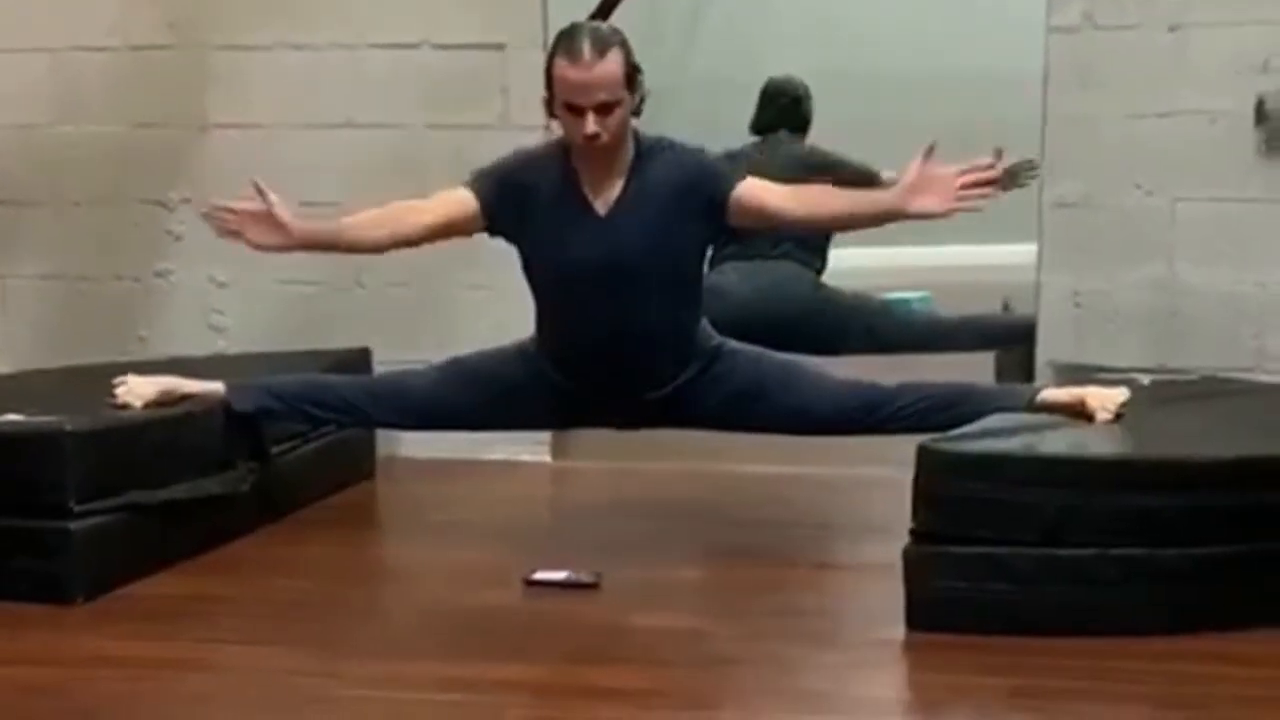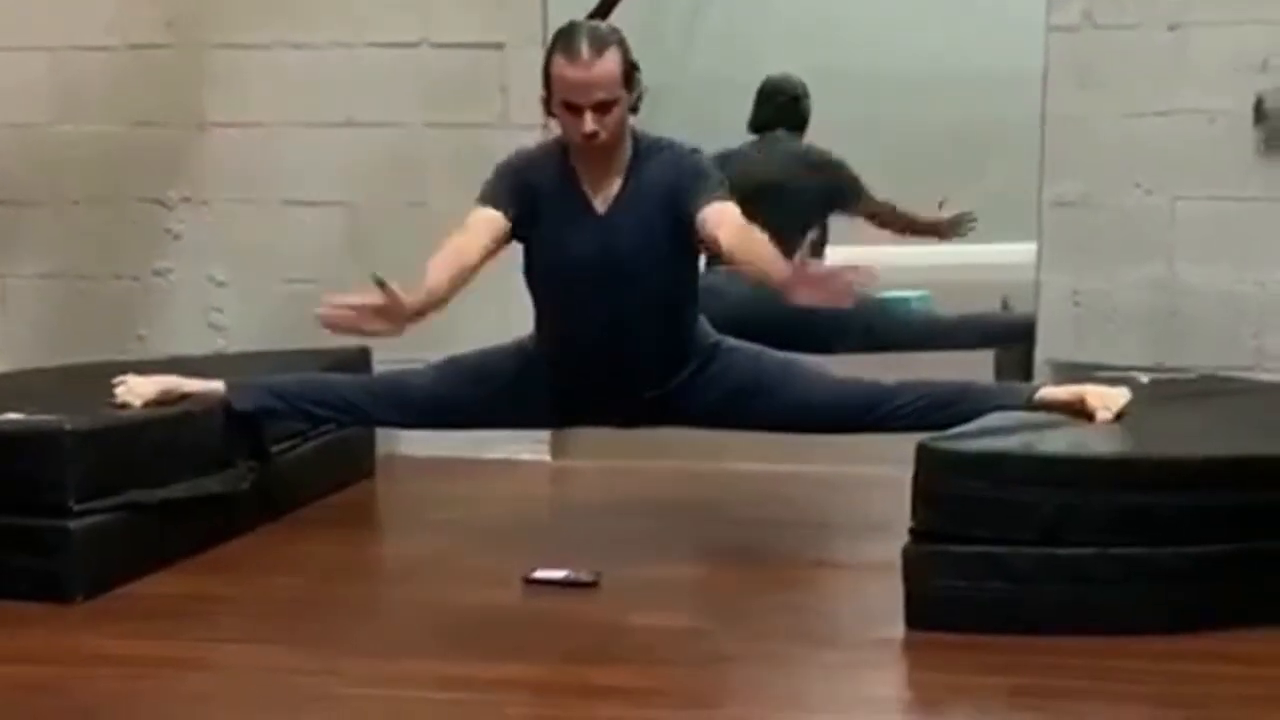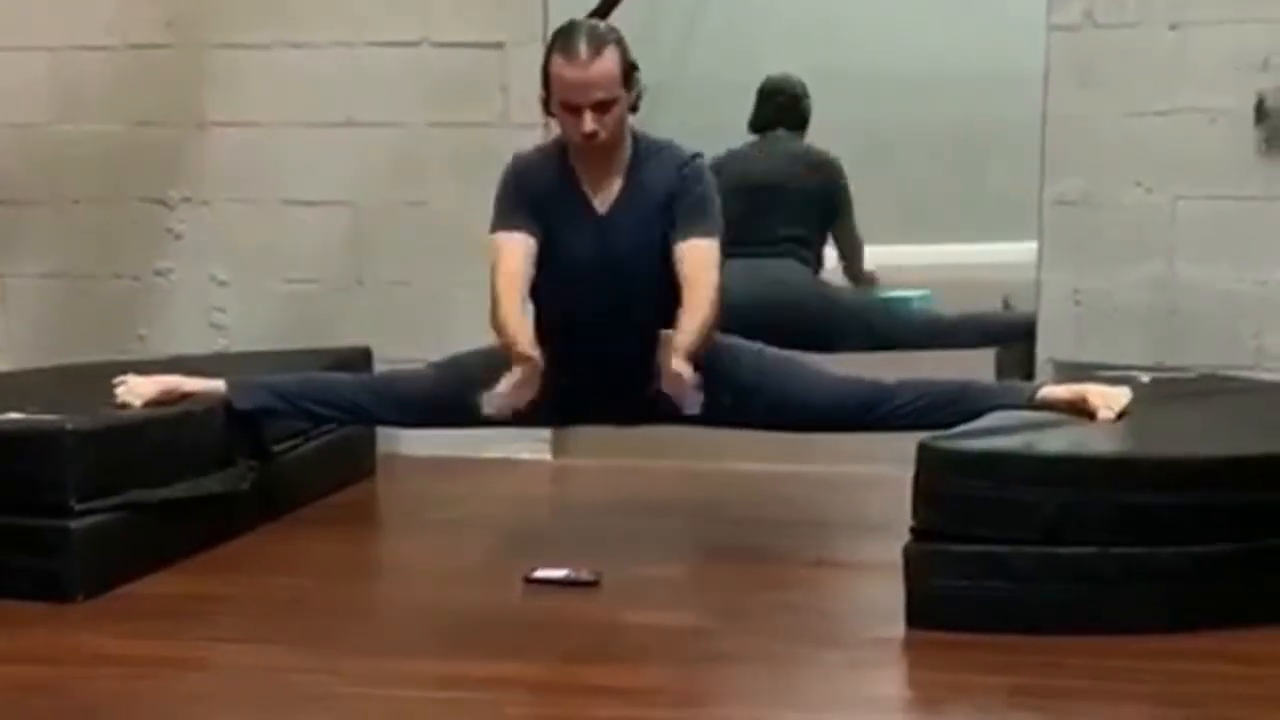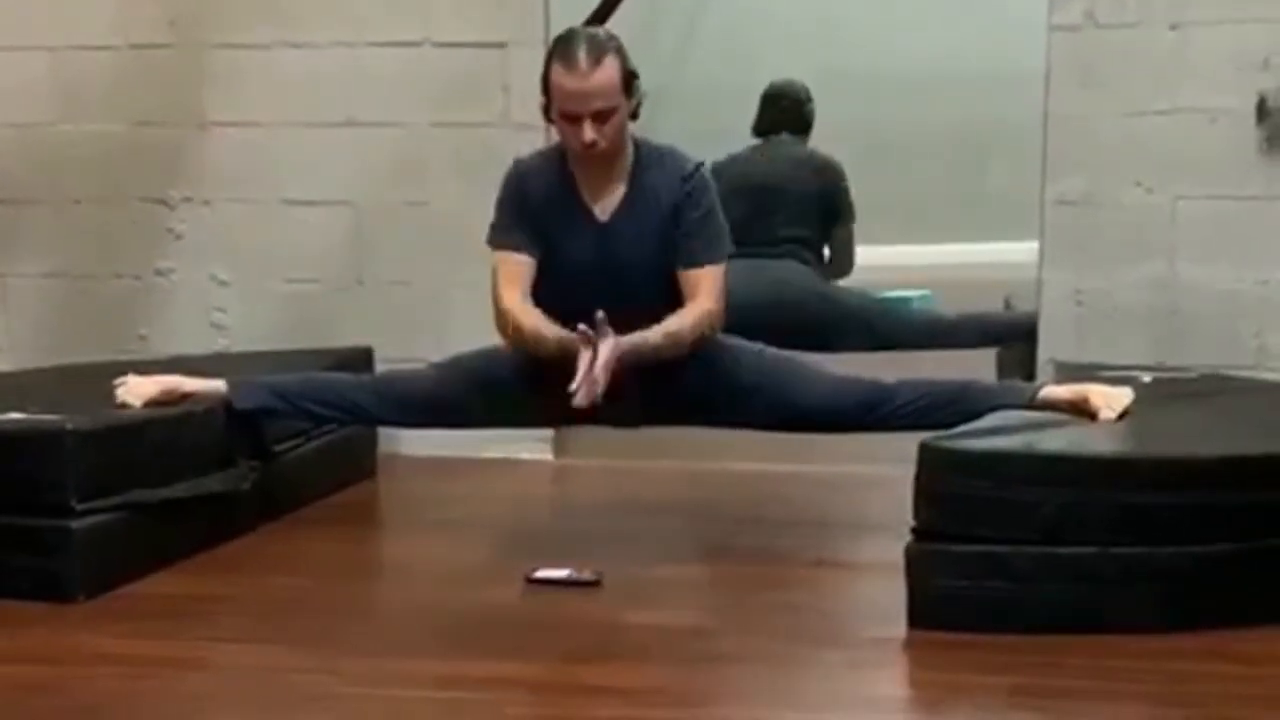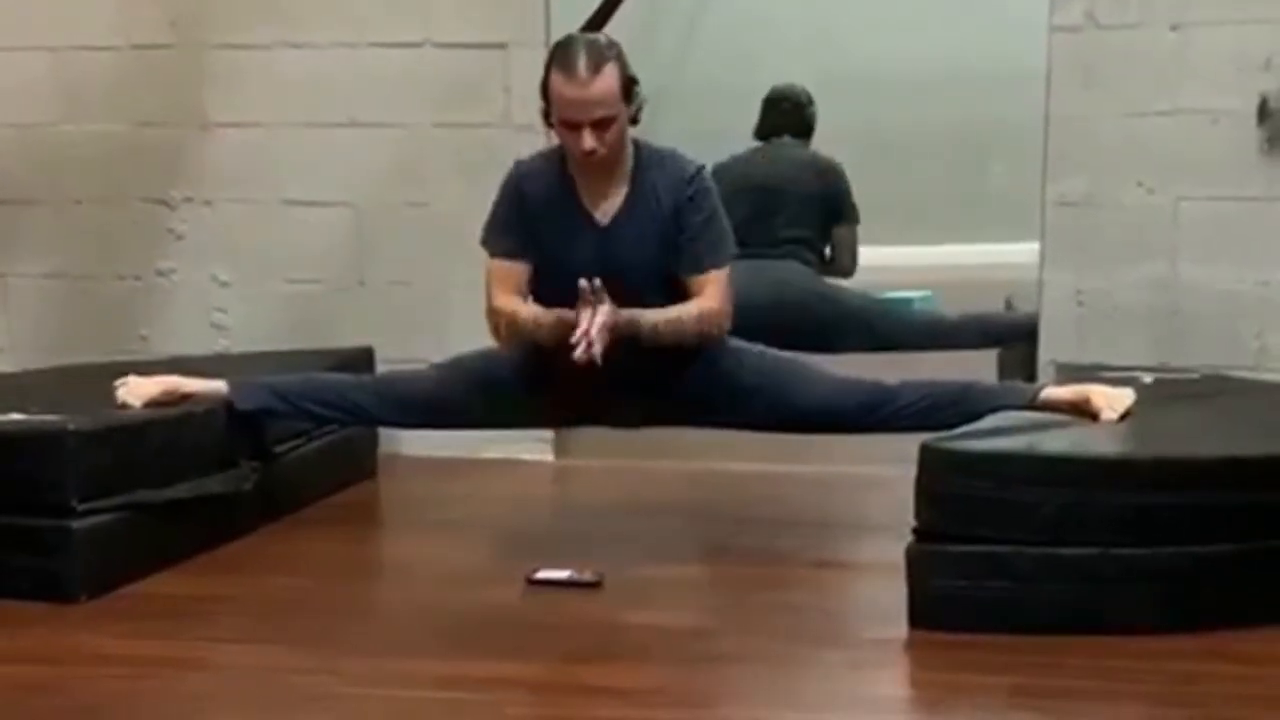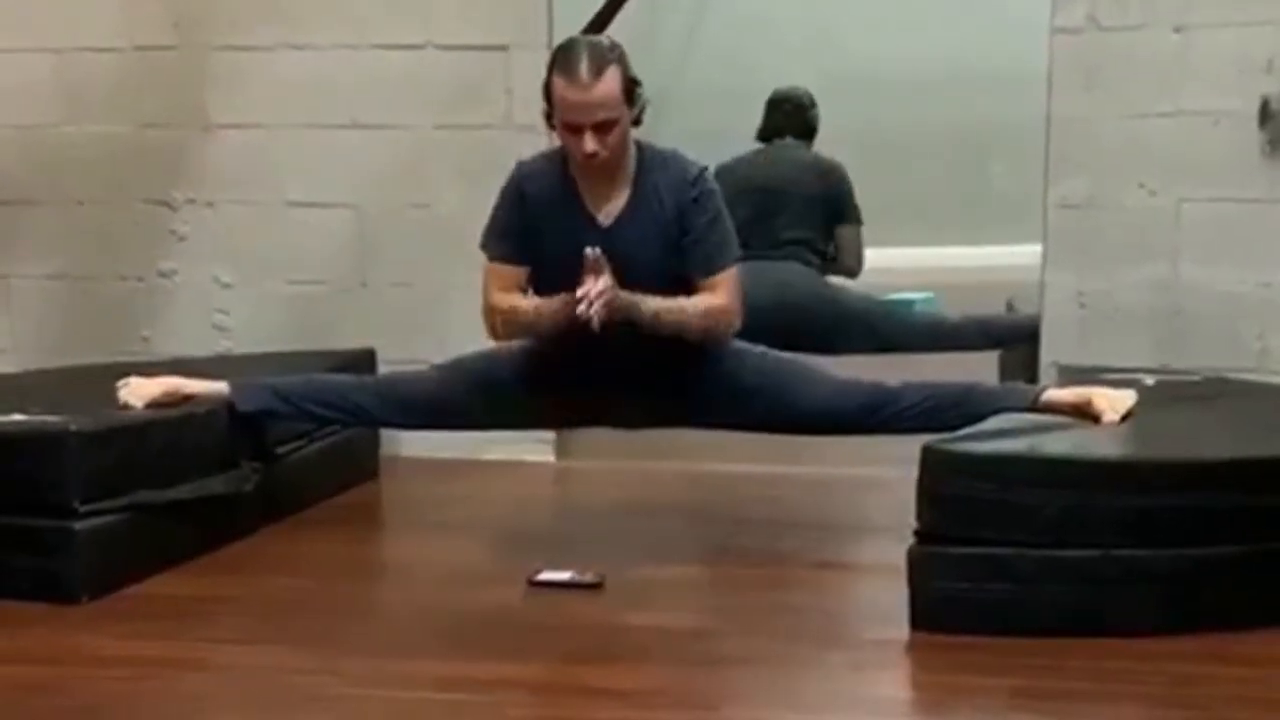
dt=0.2s
person 1, frame 1
left shoulder: (685, 174)
right shoulder: (524, 180)
left elbow: (793, 202)
right elbow: (418, 217)
left wrist: (901, 201)
right wrist: (301, 233)
left hip: (686, 378)
right hip: (558, 381)
left knee: (864, 406)
right knee: (389, 399)
person 1, frame 2
left shoulder: (679, 171)
right shoulder: (526, 176)
left elbow: (734, 233)
right elbow: (469, 244)
left wrist: (793, 276)
right wrist: (408, 302)
left hip: (684, 376)
right hip: (557, 378)
left knee: (857, 403)
right knee: (387, 397)
person 1, frame 3
left shoulder: (680, 174)
right shoulder: (527, 178)
left elbow: (699, 282)
right elbow: (509, 279)
left wrist: (684, 350)
right wrist: (521, 357)
left hip: (672, 369)
right hip: (557, 374)
left knee: (858, 403)
right knee: (385, 397)
person 1, frame 4
left shoulder: (682, 180)
right shoulder: (526, 183)
left elbow: (706, 314)
right elbow: (510, 307)
left wrist: (626, 349)
right wrist: (574, 349)
left hip: (674, 369)
right hip: (555, 369)
left knee: (858, 402)
right knee: (383, 397)
person 1, frame 5
left shoulder: (683, 183)
right shoulder: (525, 186)
left elbow: (715, 317)
right elbow: (503, 316)
left wrist: (625, 321)
right wrist: (573, 322)
left hip: (676, 370)
right hip: (555, 370)
left knee: (859, 402)
right knee: (386, 398)
left ankle: (1051, 397)
person 1, frame 6
left shoulder: (686, 184)
right shoulder: (527, 187)
left elbow: (723, 316)
right elbow: (499, 315)
left wrist: (629, 302)
right wrist: (572, 303)
left hip: (680, 372)
right hip: (559, 373)
left knee: (864, 404)
right knee: (386, 399)
left ankle: (1054, 399)
person 2, frame 1
left shoulder: (724, 166)
right shoulder: (826, 167)
left hip: (725, 297)
right hip: (793, 296)
right knee: (929, 330)
right ankle: (1033, 330)
person 2, frame 2
left shoulder: (720, 166)
right shoulder: (821, 166)
right elbow: (879, 213)
right wrist: (936, 227)
left hip: (724, 297)
right knee: (927, 329)
right ankle: (1032, 328)
person 2, frame 3
left shoulder: (720, 167)
right shoulder: (821, 166)
right elbow: (850, 248)
right wrist: (860, 279)
left hip: (727, 295)
right hip: (792, 292)
right knee: (927, 328)
right ankle: (1032, 327)
person 2, frame 4
left shoulder: (722, 171)
right shoulder: (824, 169)
right elbow: (843, 262)
left hip: (728, 297)
right hip: (794, 291)
right knee: (923, 327)
right ankle: (1032, 327)
person 2, frame 5
left shoulder: (723, 172)
right shoulder: (825, 171)
right elbow: (845, 263)
left hip: (730, 298)
right hip: (794, 293)
right knee: (921, 327)
right ankle: (1033, 327)
person 2, frame 6
left shoulder: (725, 173)
right shoulder: (827, 172)
right elbow: (850, 263)
right hip: (796, 294)
right knee: (923, 329)
right ankle: (1033, 329)
